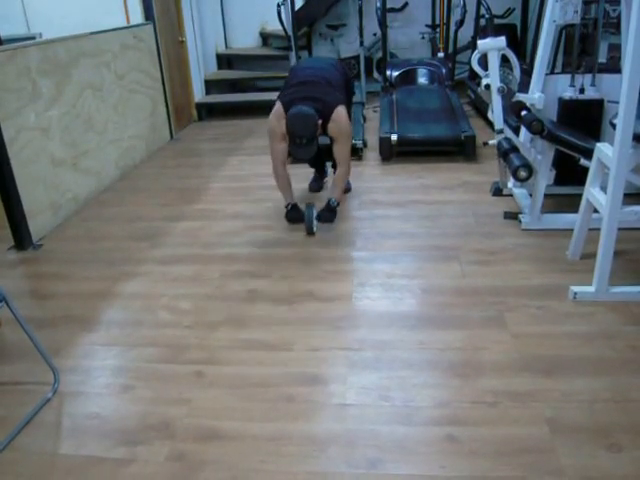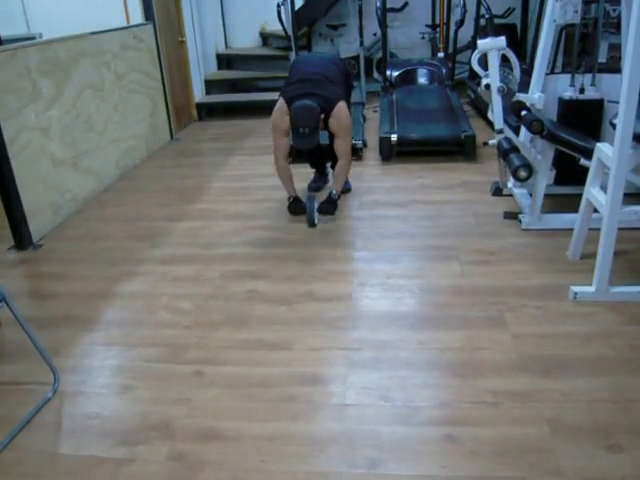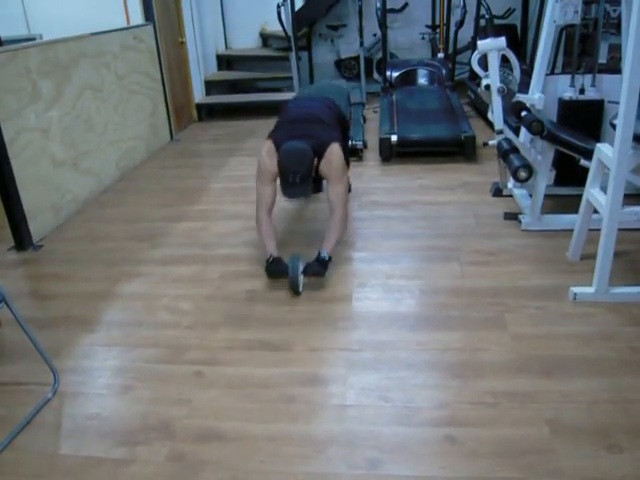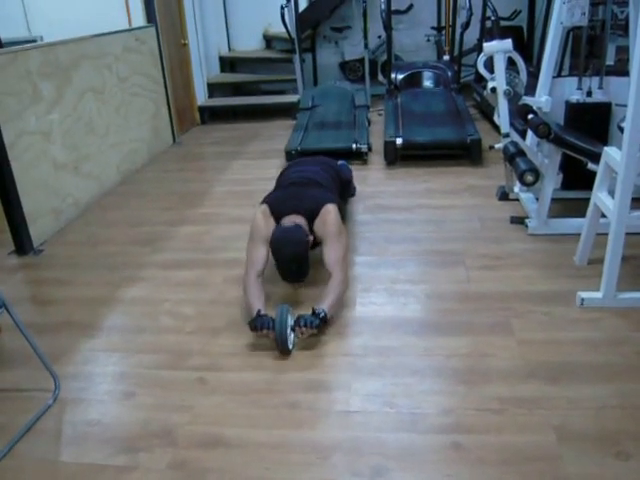
dt=0.5s
person 1, frame 1
left shoulder: (338, 118)
right shoulder: (277, 118)
left elbow: (344, 165)
right elbow: (279, 166)
left wrist: (332, 204)
right wrist: (290, 205)
left knee: (341, 140)
right ankle: (319, 171)
person 1, frame 2
left shoulder: (339, 112)
right shoulder: (281, 113)
left elbow: (344, 157)
right elbow: (281, 158)
left wrist: (334, 196)
right wrist: (293, 197)
left knee: (339, 134)
right knee: (300, 143)
left ankle: (338, 173)
right ankle: (320, 170)
person 1, frame 3
left shoulder: (331, 154)
right shoulder: (269, 155)
left elbow: (339, 211)
right elbow: (263, 211)
left wrist: (324, 256)
right wrist: (272, 257)
left hip: (332, 108)
right hip: (293, 108)
left ankle: (340, 178)
right ankle: (316, 180)
person 1, frame 4
left shoulder: (327, 216)
right shoulder: (264, 218)
left elbow: (339, 275)
right elbow: (252, 274)
left wrist: (320, 314)
right wrist: (259, 314)
left hip: (330, 171)
right hip: (292, 172)
left ankle: (344, 167)
